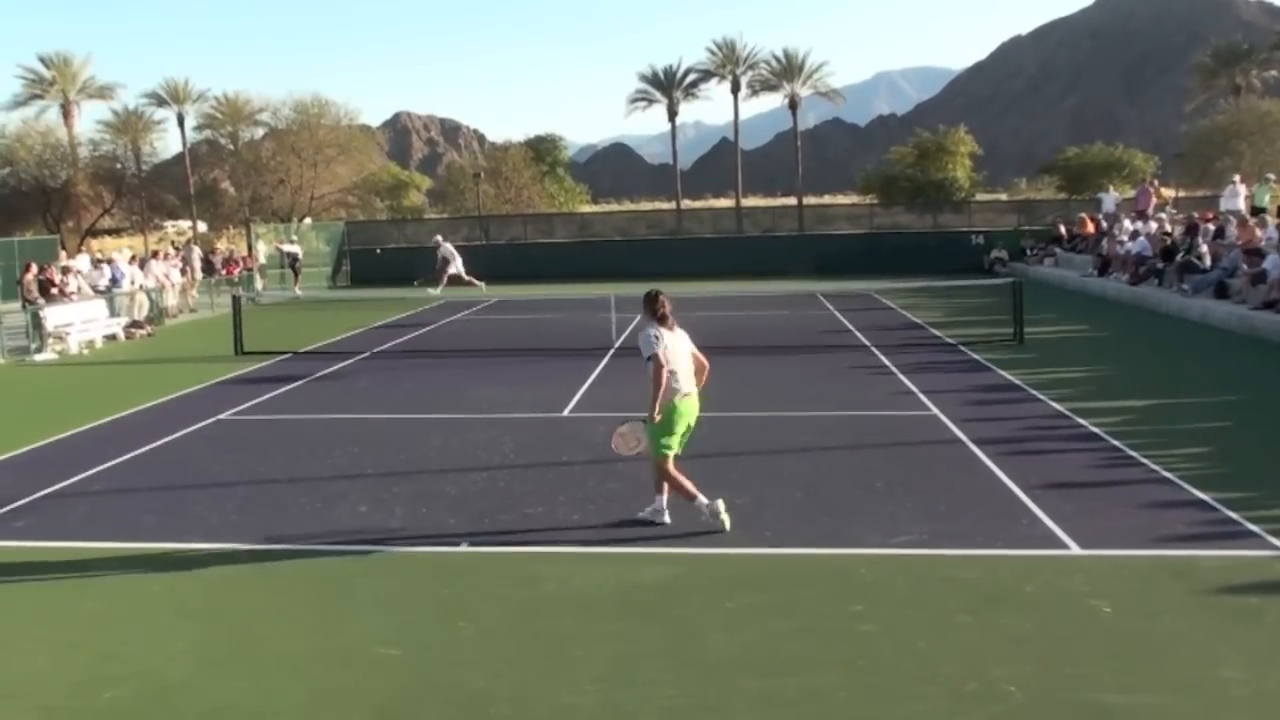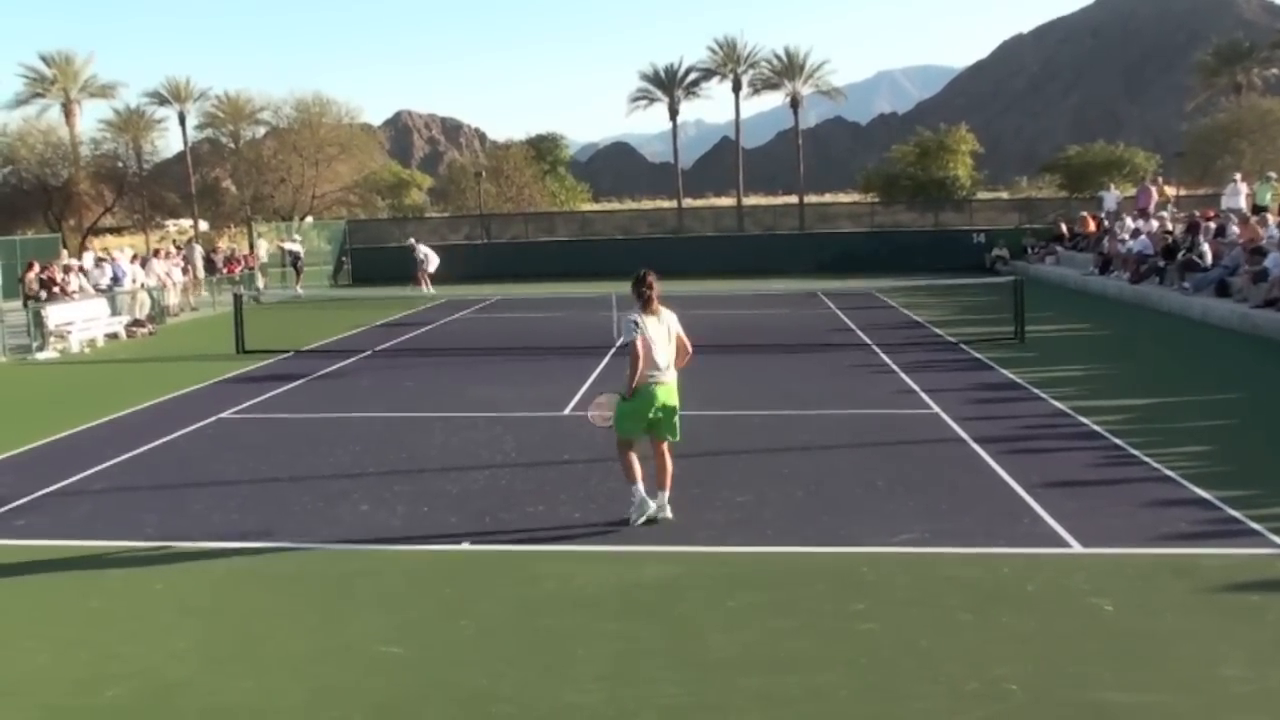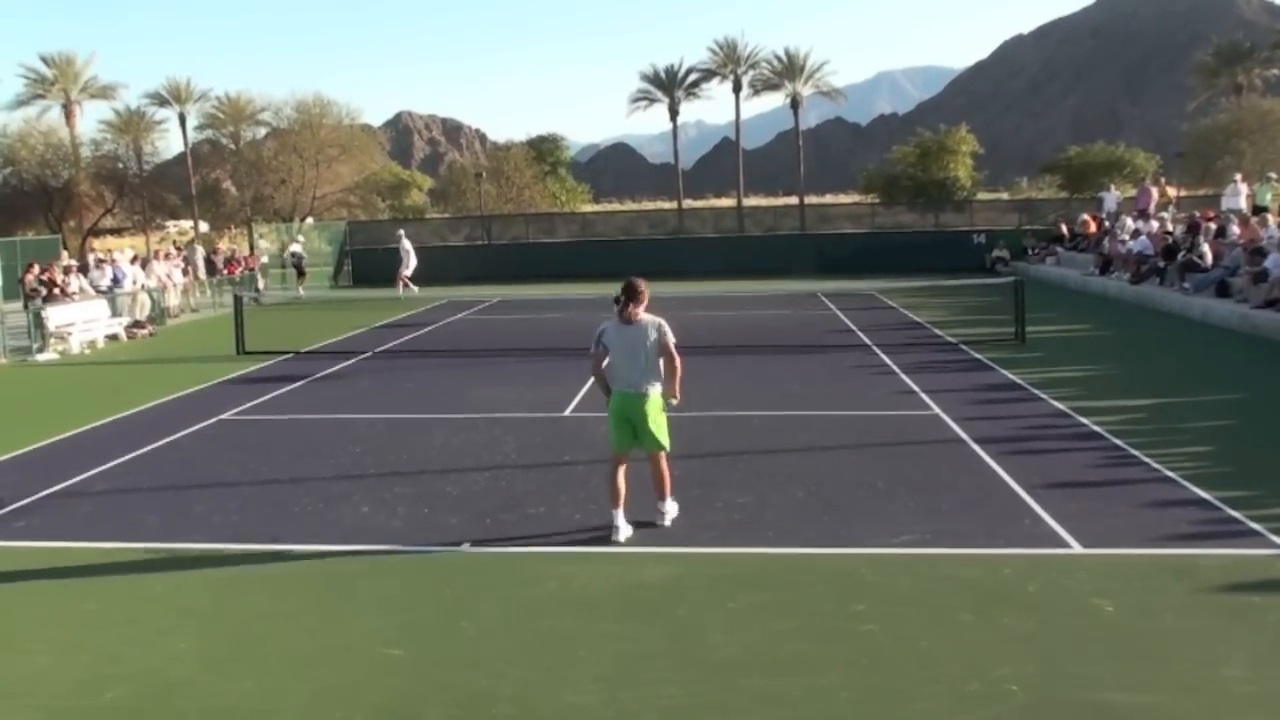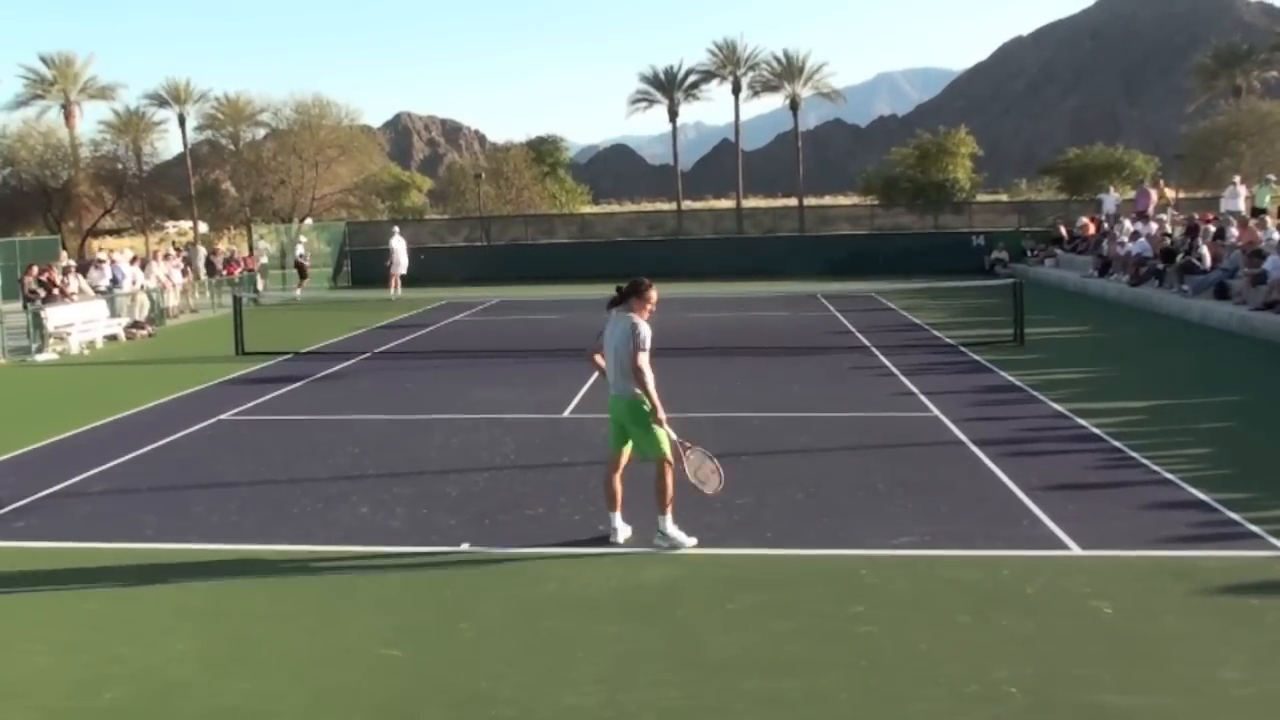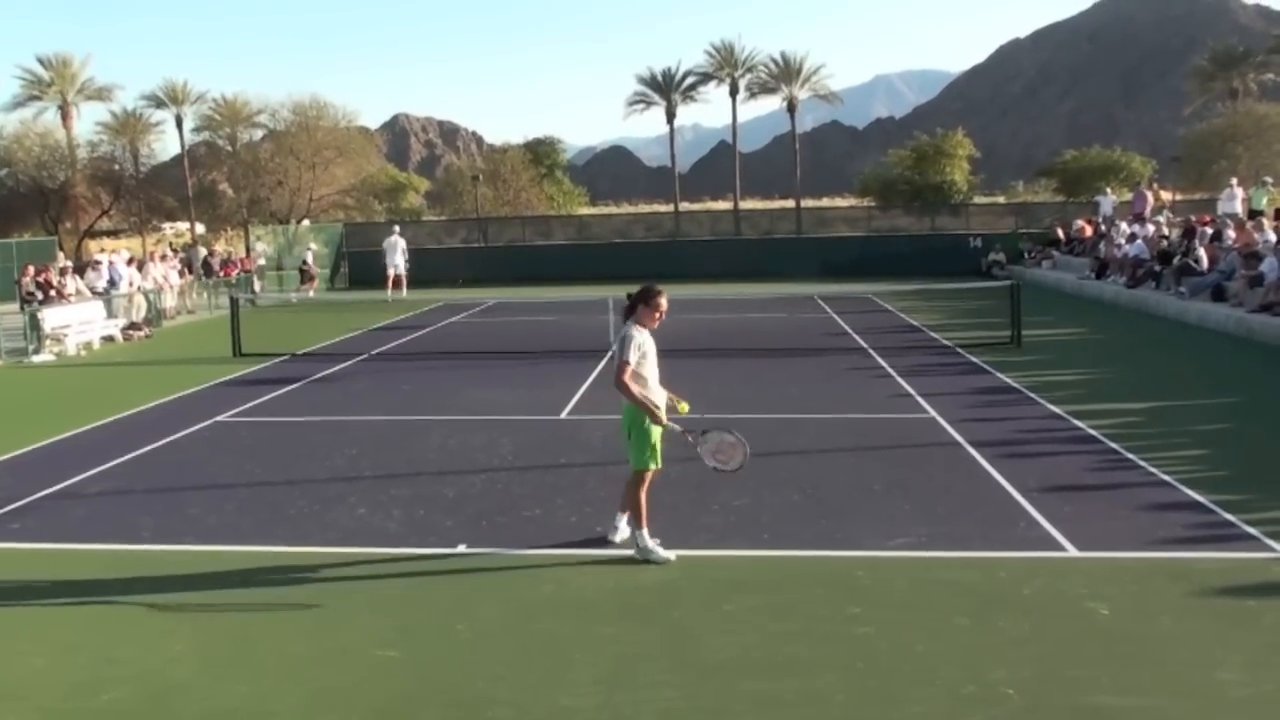
dt=0.3s
person 1, frame 1
left shoulder: (649, 335)
right shoulder: (680, 333)
left elbow: (660, 367)
right elbow: (703, 365)
left wrist: (654, 407)
left hip: (672, 405)
right hip: (690, 402)
left knee: (663, 467)
right knee: (662, 457)
left ankle: (708, 506)
right ankle: (660, 508)
person 1, frame 2
left shoulder: (634, 320)
right shoulder: (670, 317)
left elbow: (636, 356)
right elbow: (686, 351)
left wrist: (630, 388)
left hip: (644, 390)
right hip: (669, 390)
left knee: (625, 445)
right knee: (661, 449)
left ankle: (641, 499)
right ankle: (662, 504)
person 1, frame 3
left shoulder: (606, 329)
right shoulder: (658, 324)
left elbow: (596, 368)
right elbow: (674, 363)
left wrist: (609, 394)
right wrist: (673, 390)
left hip: (621, 400)
right hip: (650, 400)
left knee: (619, 462)
right knee: (658, 458)
left ankle: (619, 525)
right ankle: (664, 510)
person 1, frame 4
left shoulder: (612, 323)
right shoulder: (638, 326)
left elbow: (595, 356)
right elbow: (637, 368)
right wrist: (655, 405)
left hip: (617, 401)
right hip: (636, 403)
left knee: (616, 465)
right knee: (665, 463)
left ankle: (617, 527)
right ankle: (666, 529)
person 1, frame 5
left shoulder: (639, 332)
right shoulder: (633, 337)
right elbow: (621, 381)
left wrist: (662, 393)
right wrist: (650, 409)
left hip: (644, 412)
right hip: (642, 414)
left knee: (639, 472)
right knee: (642, 477)
left ankle: (620, 526)
right ankle: (643, 542)
